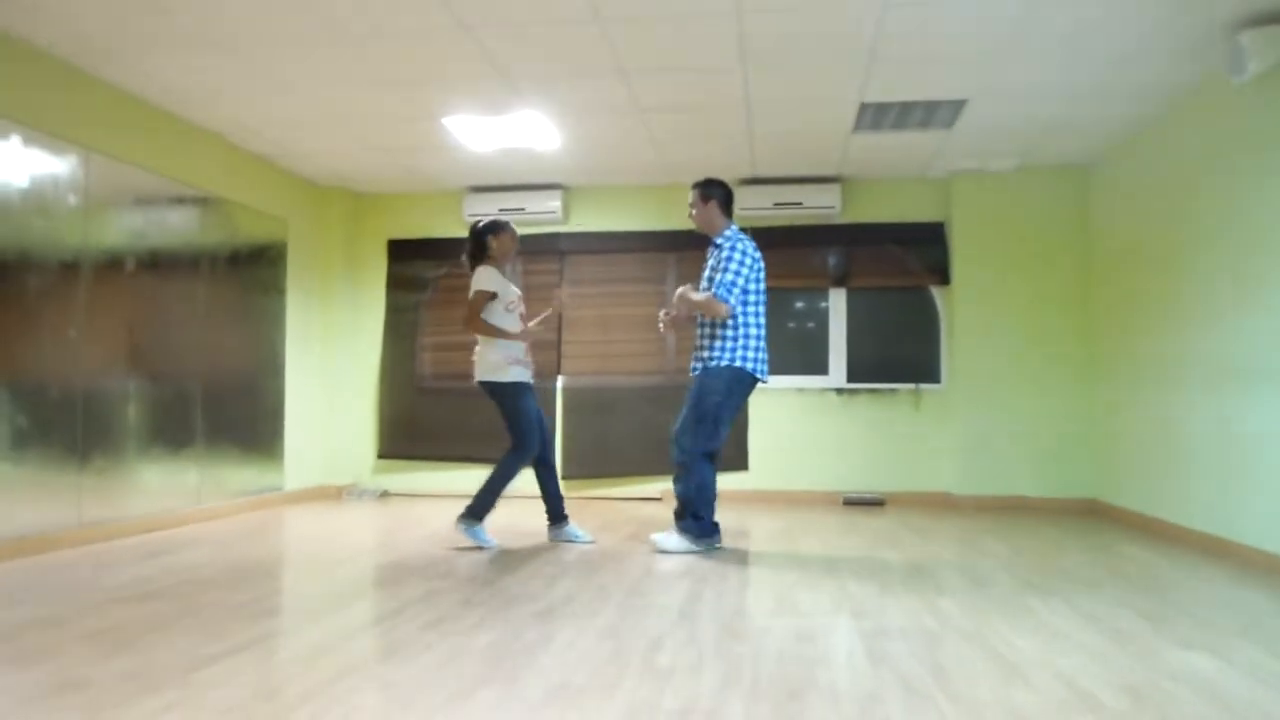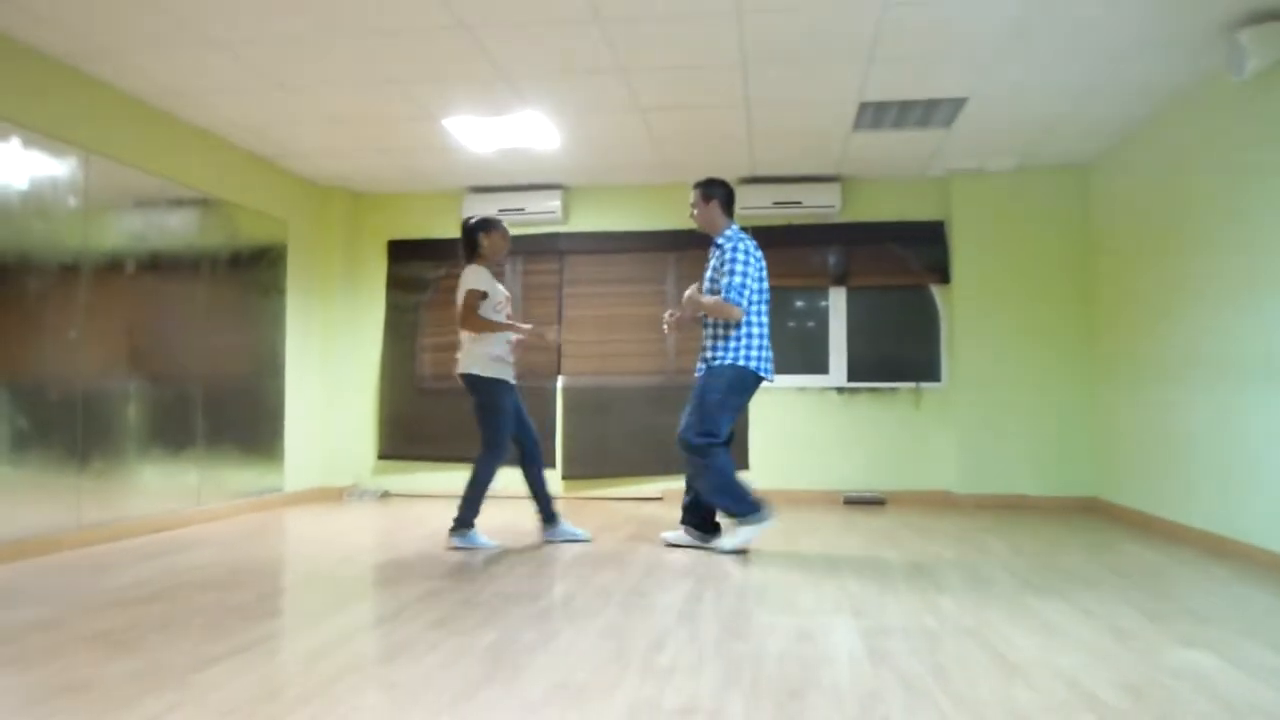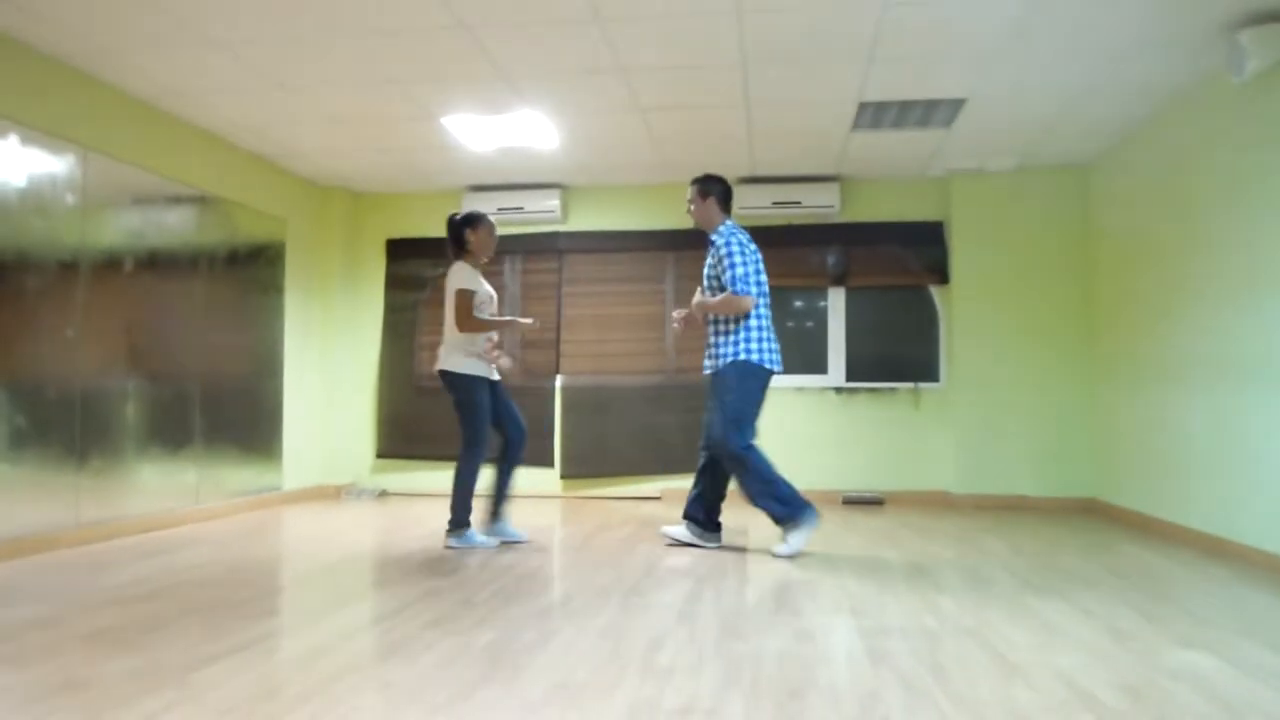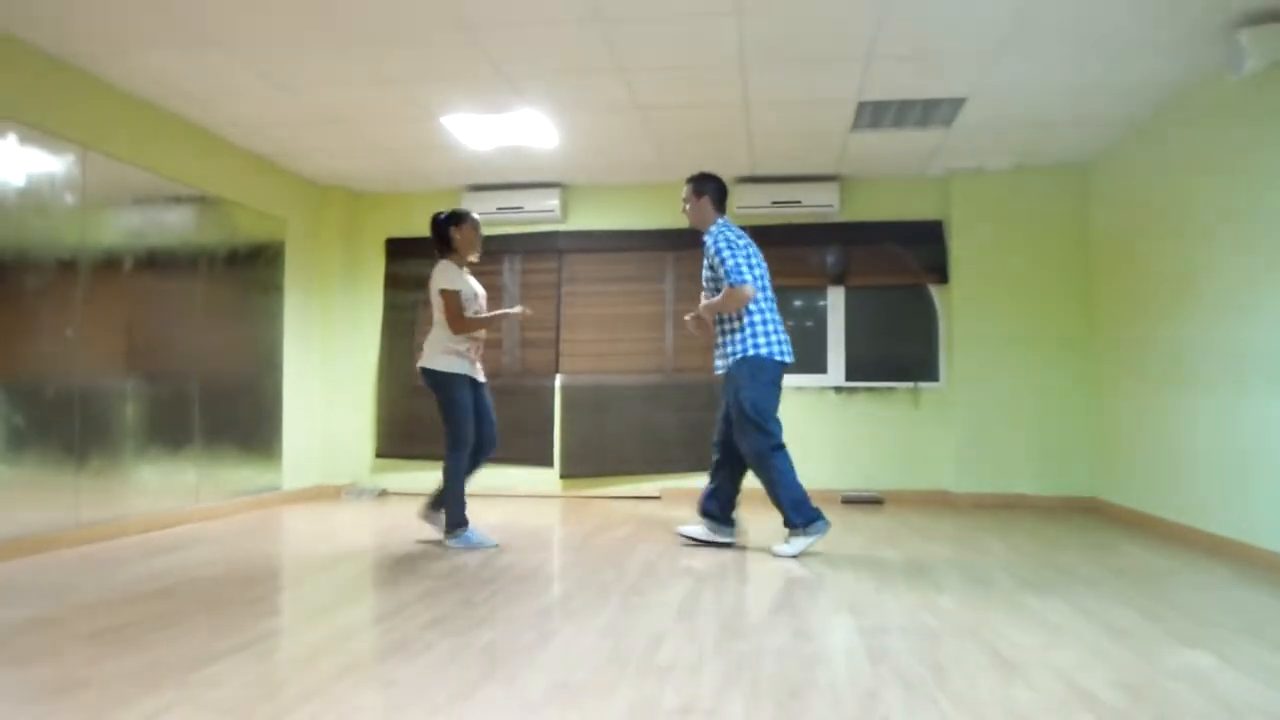
dt=0.1s
person 1, frame 1
left shoulder: (737, 247)
right shoulder: (721, 250)
left elbow: (719, 307)
left wrist: (686, 295)
right wrist: (681, 314)
left hip: (732, 362)
right hip: (715, 362)
left knee: (694, 444)
right knee: (687, 441)
left ankle: (696, 529)
right ankle: (699, 527)
person 1, frame 2
left shoulder: (738, 248)
right shoulder: (722, 248)
left elbow: (731, 310)
left wrist: (693, 300)
right wrist: (684, 314)
left hip: (737, 361)
right hip: (722, 361)
left knee: (696, 439)
right knee: (698, 438)
left ankle: (748, 514)
right ankle: (698, 526)
person 1, frame 3
left shoulder: (731, 244)
right shoulder: (724, 245)
left elbow: (743, 303)
left wrist: (703, 303)
right wrist: (695, 315)
left hip: (743, 358)
right hip: (731, 358)
left knee: (731, 443)
right knee: (716, 441)
left ankle: (796, 515)
right ankle: (701, 524)
person 1, frame 4
left shoulder: (720, 239)
right shoulder: (734, 238)
left elbow: (742, 292)
left wrist: (708, 308)
right wrist: (707, 319)
left hip: (752, 352)
right hip: (749, 353)
left knee: (760, 440)
right knee: (729, 440)
left ankle: (805, 521)
right ankle: (717, 521)
person 2, frame 1
left shoulder: (496, 280)
right shoulder: (487, 275)
right elbow: (470, 321)
left wrist: (550, 313)
right wrist: (515, 335)
left hip: (515, 374)
right hip: (502, 374)
left knee: (542, 444)
right knee: (526, 446)
left ankle: (558, 522)
right ankle: (472, 517)
person 2, frame 2
left shoulder: (487, 277)
right shoulder: (476, 274)
right elbow: (466, 320)
left wrist: (528, 334)
right wrist: (517, 328)
left hip: (497, 372)
right hip: (484, 371)
left knee: (529, 444)
right knee: (497, 446)
left ankle: (550, 522)
right ankle: (462, 528)
person 2, frame 3
left shoulder: (475, 275)
right shoulder: (463, 273)
right elbow: (464, 323)
left wrist: (495, 352)
right wrist: (513, 323)
left hip: (482, 371)
right hip: (463, 369)
left knee: (516, 435)
right knee: (476, 445)
left ankle: (497, 517)
right ankle: (459, 528)
person 2, frame 4
left shoulder: (465, 273)
right shoulder: (447, 271)
right elbow: (458, 325)
left wrist: (477, 356)
right wrist: (505, 314)
left hip: (467, 369)
right hip: (445, 367)
left knee: (486, 440)
right knee: (461, 442)
left ankle: (439, 503)
right ankle: (456, 528)
